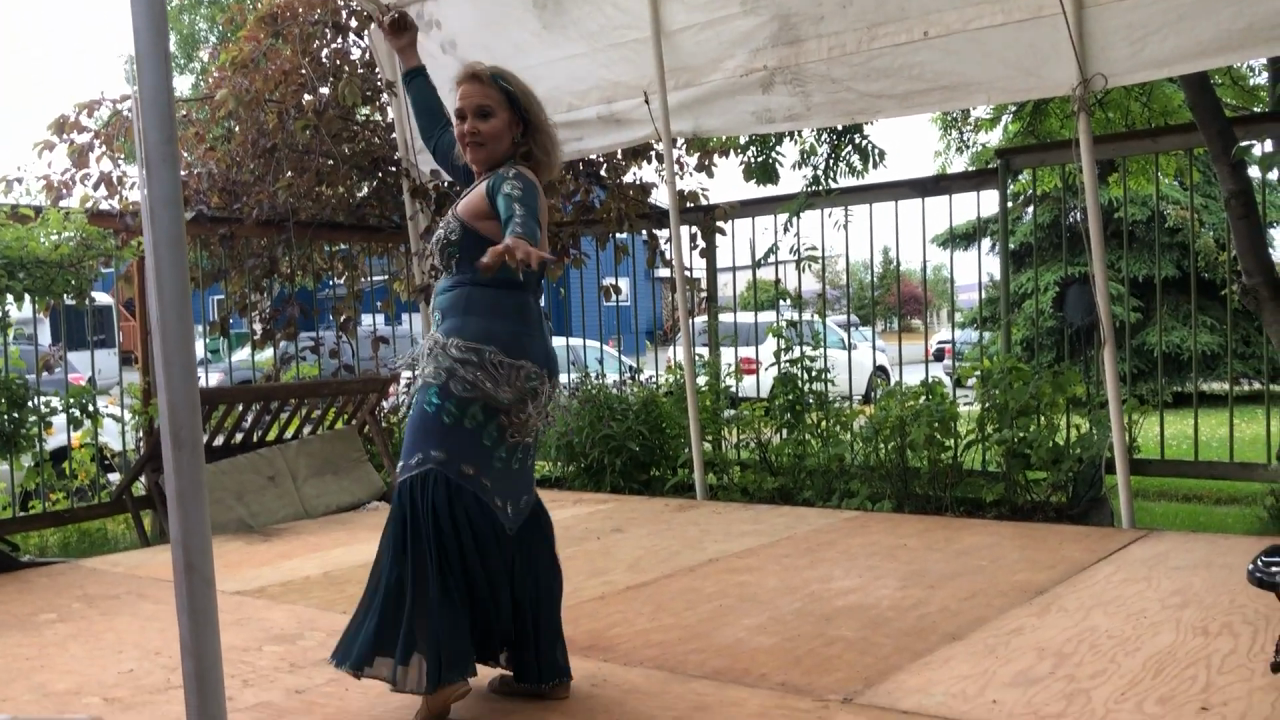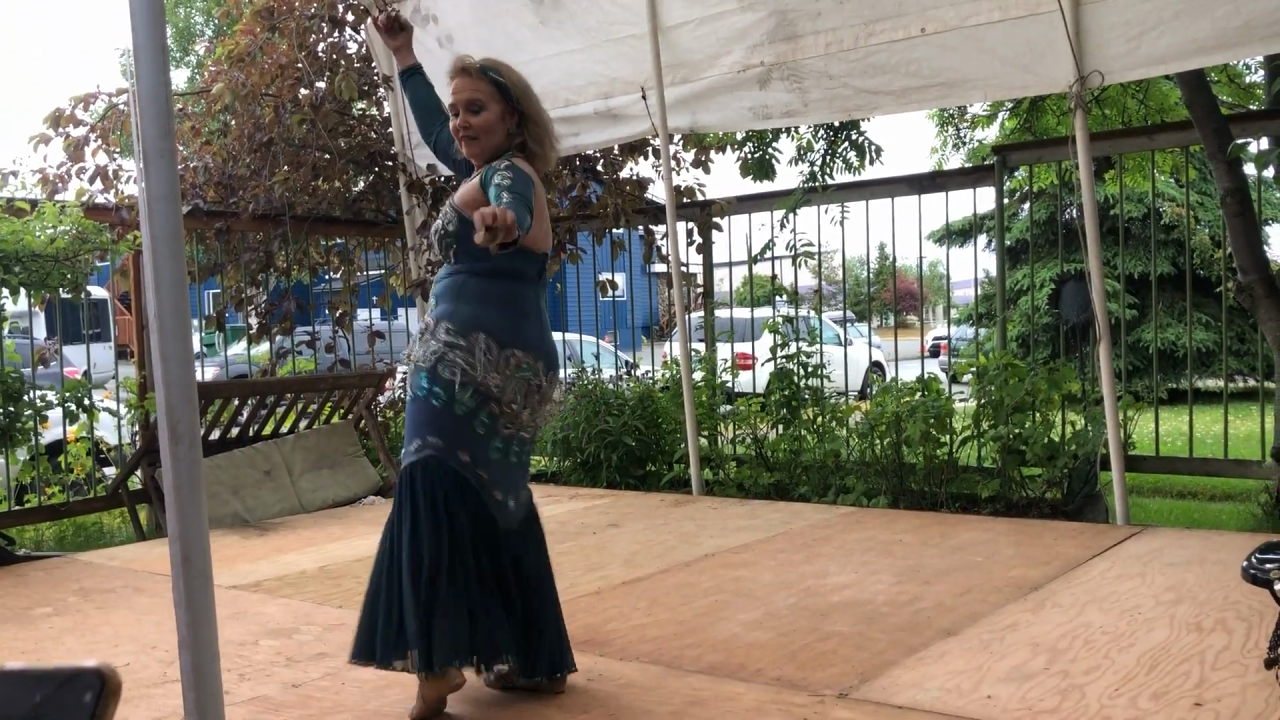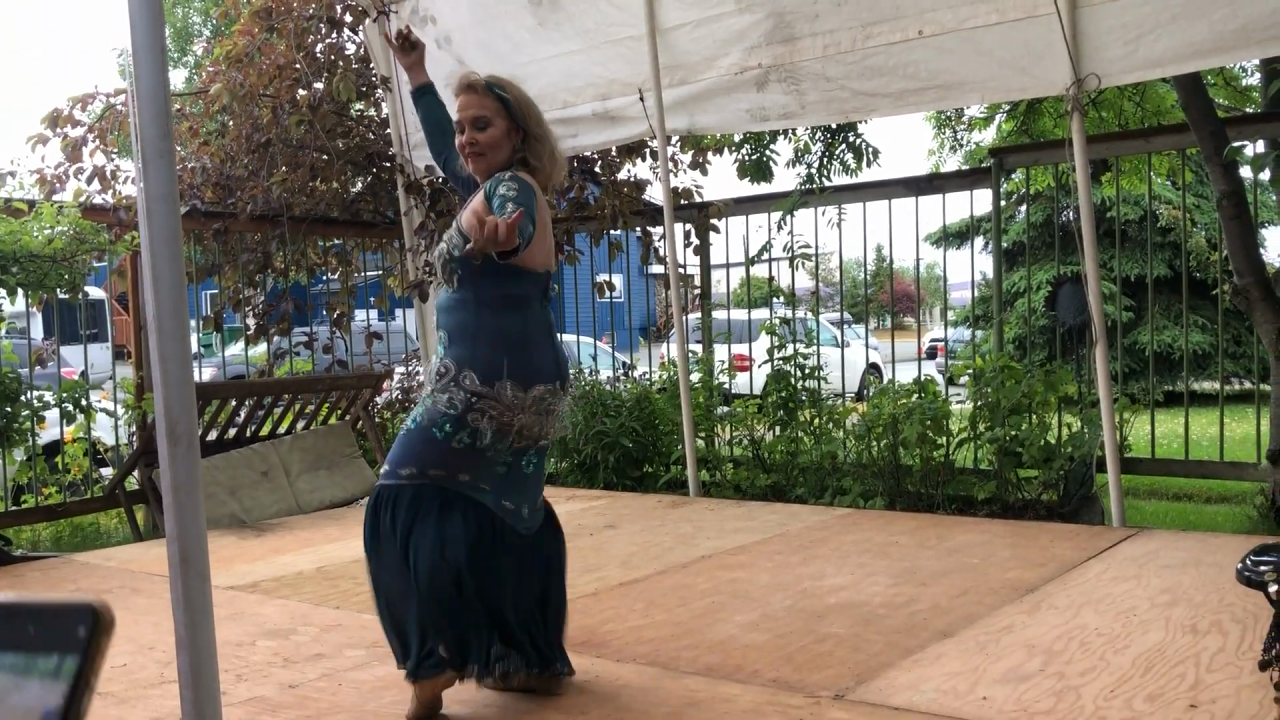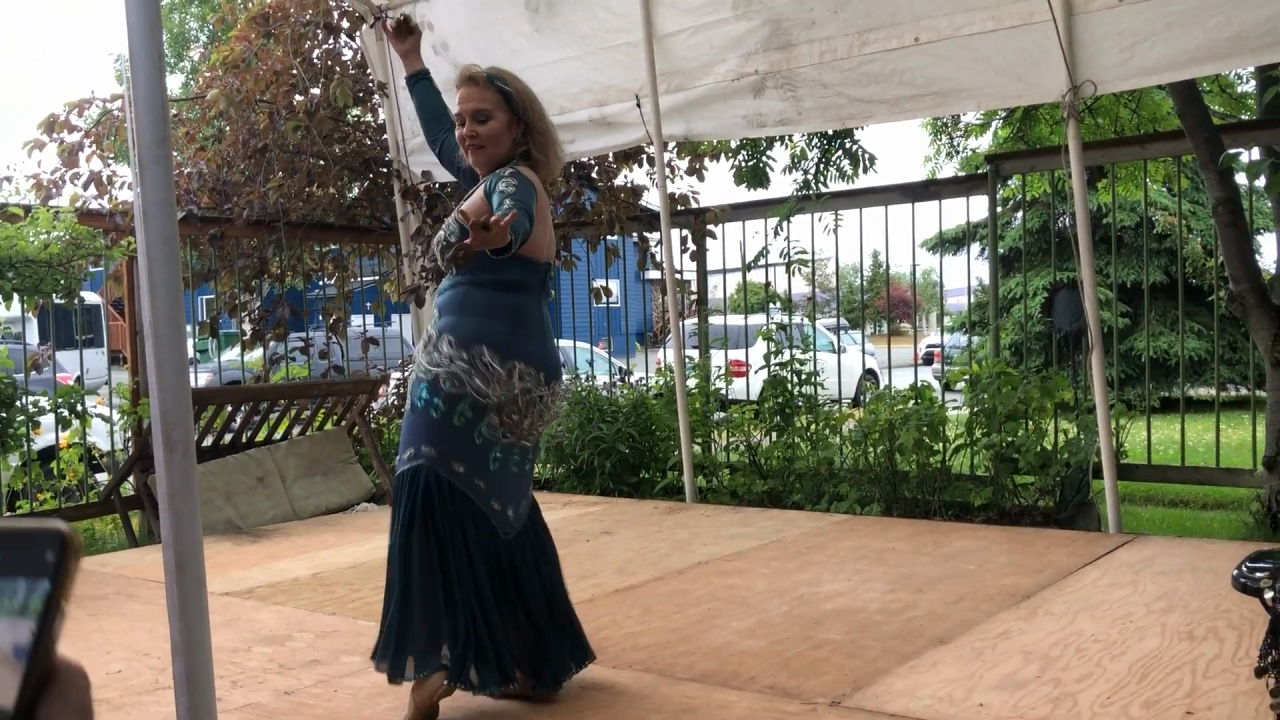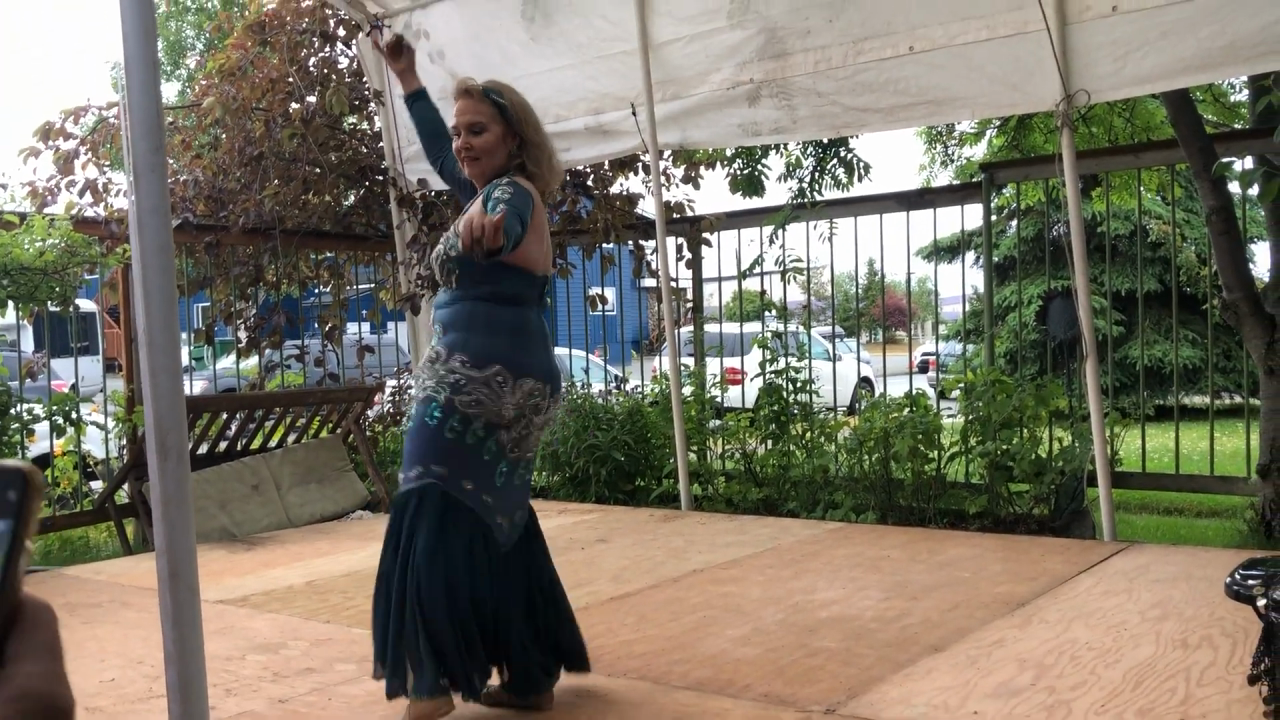
dt=0.2s
person 1, frame 1
left shoulder: (512, 182)
right shoulder: (483, 180)
left elbow: (525, 228)
right elbow: (435, 137)
left wrist: (515, 246)
right wrist: (407, 58)
left hip: (474, 368)
right hip: (515, 372)
left knee: (436, 510)
right knee: (504, 513)
person 1, frame 2
left shoulder: (509, 175)
right shoulder: (491, 171)
left elbow: (512, 210)
right elbow: (435, 134)
left wrist: (501, 224)
right wrist: (403, 57)
left hip: (468, 360)
right hip: (519, 365)
left knee: (434, 499)
right knee: (496, 506)
left ankle: (440, 662)
right ankle: (537, 660)
person 1, frame 3
left shoulder: (512, 188)
right shoulder: (500, 187)
left elbow: (518, 228)
right elbow: (444, 152)
left wrist: (500, 238)
right wrist: (416, 76)
left hip: (480, 386)
right hip: (529, 385)
left knee: (403, 506)
right knee: (507, 519)
left ankle: (433, 661)
right ankle: (537, 660)
person 1, frame 4
left shoulder: (513, 183)
right shoulder: (496, 179)
left elbow: (516, 220)
right elbow: (441, 140)
left wrist: (498, 232)
right wrist: (411, 62)
left hip: (470, 369)
right hip: (524, 376)
left knee: (432, 509)
right knee: (500, 513)
person 1, frame 5
left shoulder: (510, 193)
right shoulder: (492, 190)
left elbow: (506, 230)
right elbow: (439, 155)
left wrist: (490, 236)
right wrist: (408, 80)
left hip: (472, 382)
right hip: (522, 386)
left knee: (433, 525)
right knee: (499, 525)
